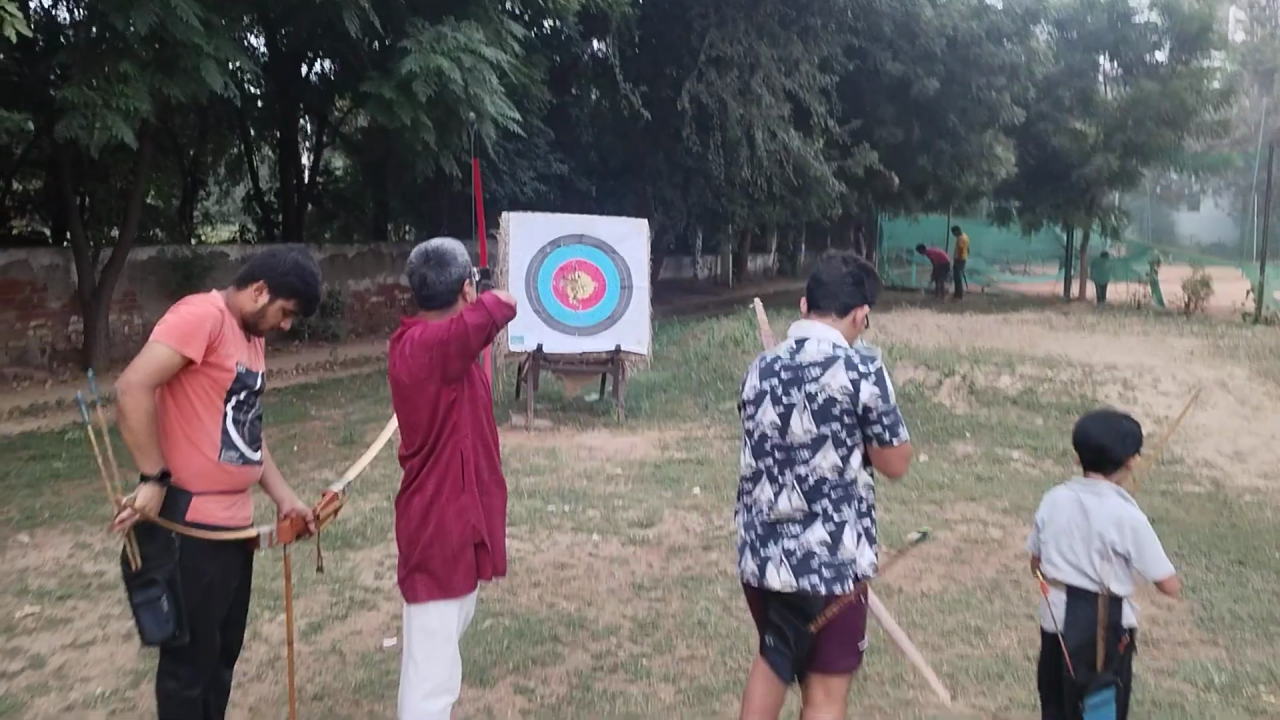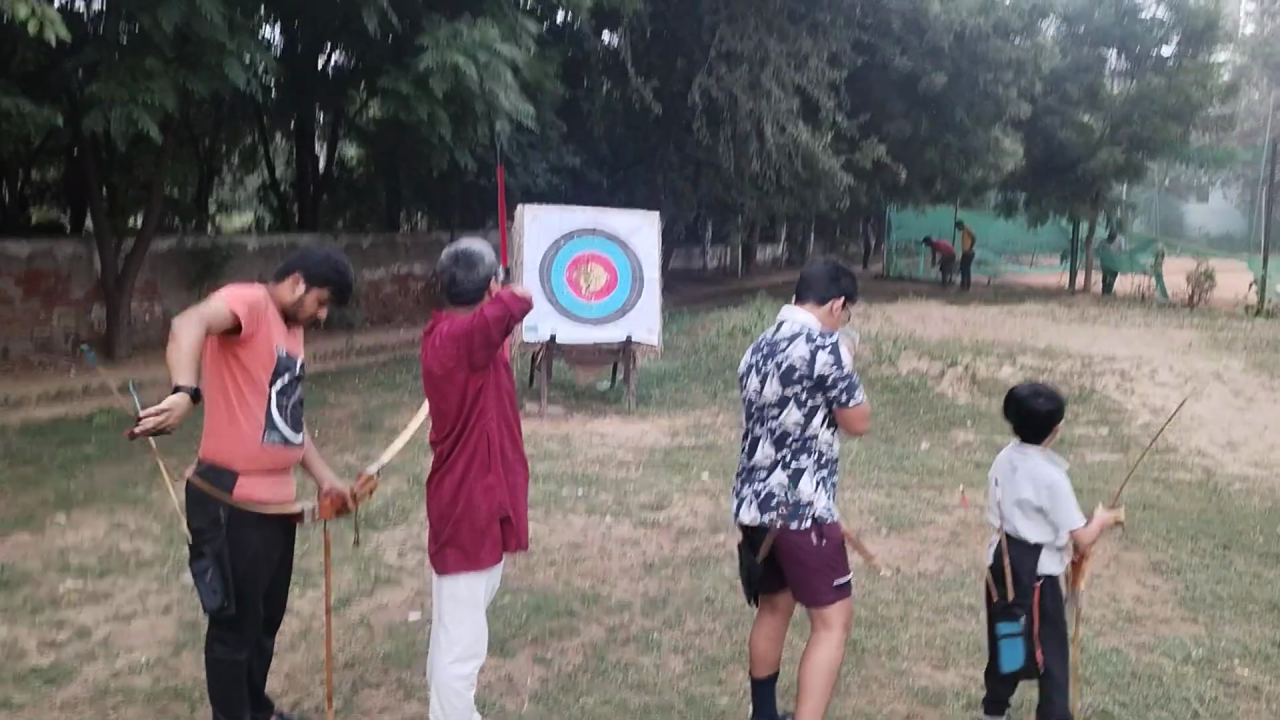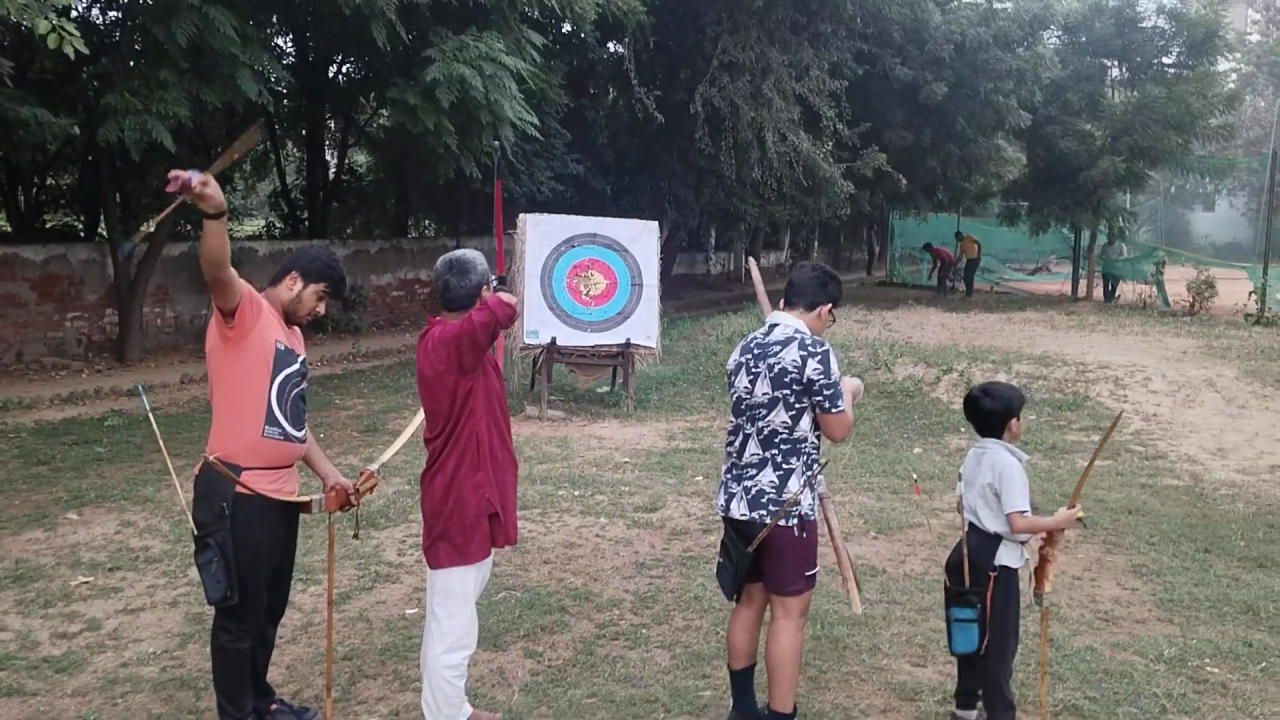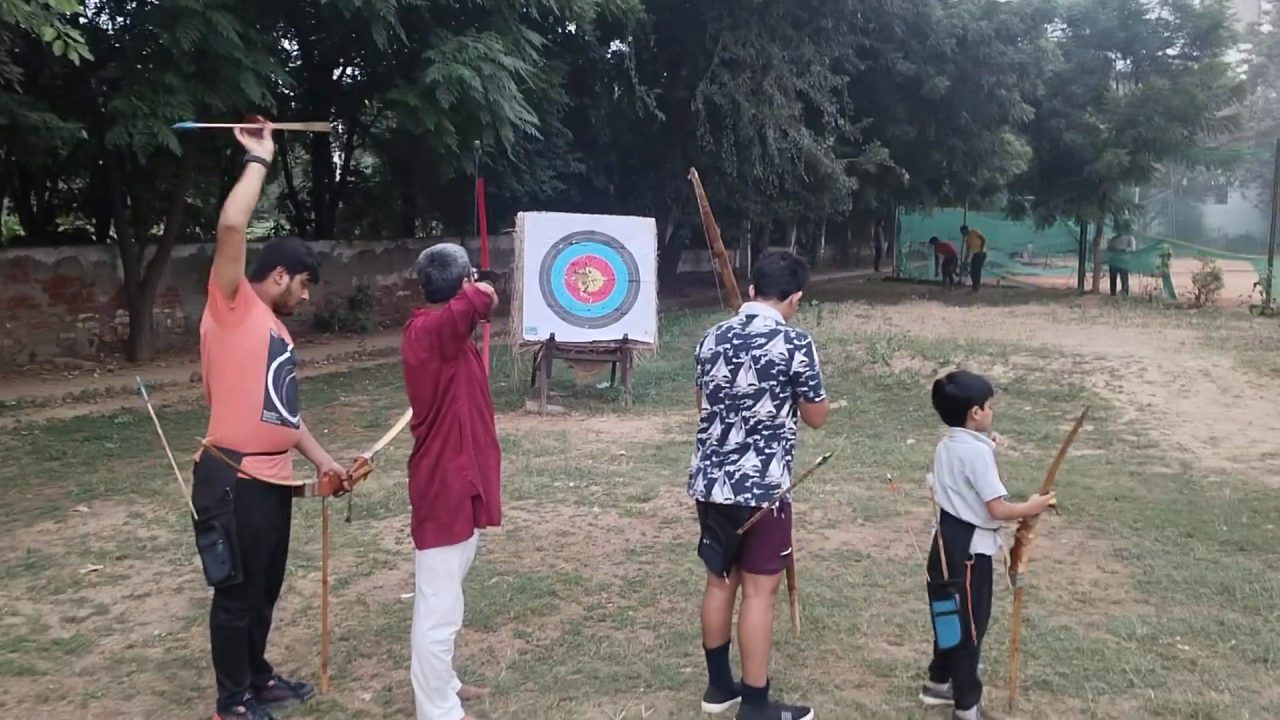
dt=0.5s
person 1, frame 1
left shoulder: (252, 336)
right shoulder: (200, 316)
right elbow: (133, 388)
left wrist: (283, 497)
right wrist: (153, 480)
left hip: (234, 521)
right hip: (189, 525)
left knee: (224, 649)
right knee: (189, 658)
person 1, frame 2
left shoulder: (292, 329)
right shoulder: (247, 302)
right elbow: (191, 323)
left wrist: (324, 477)
right wrist: (185, 392)
left hip: (275, 499)
right hip: (233, 500)
left knee: (266, 617)
right knee: (235, 623)
person 1, frame 3
left shoulder: (292, 337)
right shoulder: (243, 312)
right elbow: (217, 271)
left wrist: (328, 472)
right wrist: (214, 211)
left hip: (280, 494)
right hip: (237, 494)
left knee: (270, 607)
right knee: (240, 611)
person 1, frame 4
left shoulder: (276, 328)
right shoulder: (232, 308)
right elbow: (230, 229)
left wrist: (322, 460)
right wrist: (260, 161)
left hip: (272, 480)
right hip: (236, 480)
left knee: (265, 589)
right knee: (237, 591)
person 2, frame 1
left shoulder: (415, 341)
right shoulder: (435, 344)
right elbow: (500, 306)
right wrist: (488, 302)
left hip: (442, 518)
right hip: (442, 526)
left knee: (434, 654)
right knee: (433, 668)
person 2, frame 2
left shoulder: (444, 333)
right shoulder: (463, 336)
right elbow: (517, 300)
right wrist: (505, 298)
left hip: (467, 498)
right hip: (471, 504)
left knee: (458, 626)
right knee: (461, 638)
person 2, frame 3
left shoulder: (440, 338)
right shoulder: (453, 340)
right elbow: (503, 308)
right wrist: (498, 303)
left hip: (461, 495)
right hip: (463, 501)
left knee: (449, 619)
right knee: (452, 628)
person 2, frame 4
left shoulder: (430, 328)
right shoulder: (435, 329)
right elbow: (480, 299)
right wrist: (480, 293)
left hip: (450, 478)
right hip: (447, 483)
left knee: (439, 596)
right knee: (439, 604)
person 3, frame 1
left shoulder: (761, 369)
right shoulder: (860, 371)
right elbow: (895, 463)
left hip: (761, 554)
right hip: (830, 560)
left knee: (771, 662)
person 3, frame 2
left shoulder: (758, 348)
right shoulder: (822, 346)
right elbow: (857, 422)
right wrist: (844, 367)
left hip: (755, 502)
right hip: (801, 507)
left knee: (772, 608)
right knee: (832, 621)
person 3, frame 3
left shoulder: (745, 348)
right shoulder: (812, 352)
right elbow: (837, 430)
right wrist: (846, 394)
left hip: (737, 496)
right hip: (784, 504)
left knee: (748, 600)
right knee: (788, 612)
person 3, frame 4
left shoulder: (714, 337)
right shoulder: (794, 343)
right elbow: (816, 416)
right wrist: (802, 389)
left hip: (710, 480)
right hip: (759, 486)
left knee: (720, 580)
right knee: (759, 590)
person 4, frame 1
left shoulder: (1053, 500)
right shoulder: (1127, 517)
left elbow: (1036, 565)
right elbow: (1170, 586)
right wrist: (1132, 560)
left hip: (1058, 616)
right hip: (1106, 624)
person 4, frame 2
left shoulder: (1003, 459)
right shoulder: (1049, 476)
right elbow: (1082, 538)
right wrist: (1104, 520)
left hip: (1002, 561)
right hip: (1035, 571)
right knee: (1050, 653)
person 4, frame 3
left shoulder: (975, 454)
right shoulder: (1008, 463)
left elbow: (961, 506)
right elbow: (1018, 523)
right wrist: (1057, 521)
left hip: (970, 552)
right hip: (996, 560)
right knee: (999, 644)
person 4, frame 4
left shoulder: (946, 446)
right shoulder: (976, 450)
right elbow: (997, 508)
right wrist: (1031, 507)
left hip: (948, 539)
right hip: (969, 546)
right knee: (970, 626)
left ankle: (938, 683)
